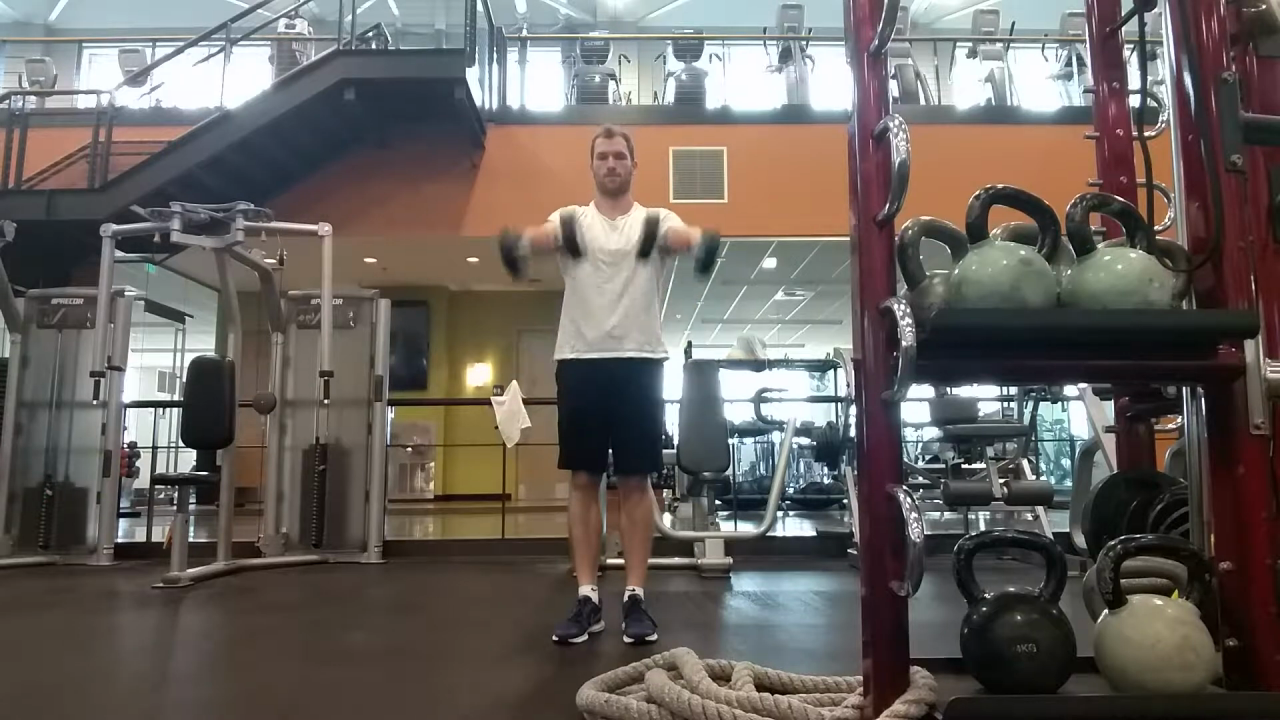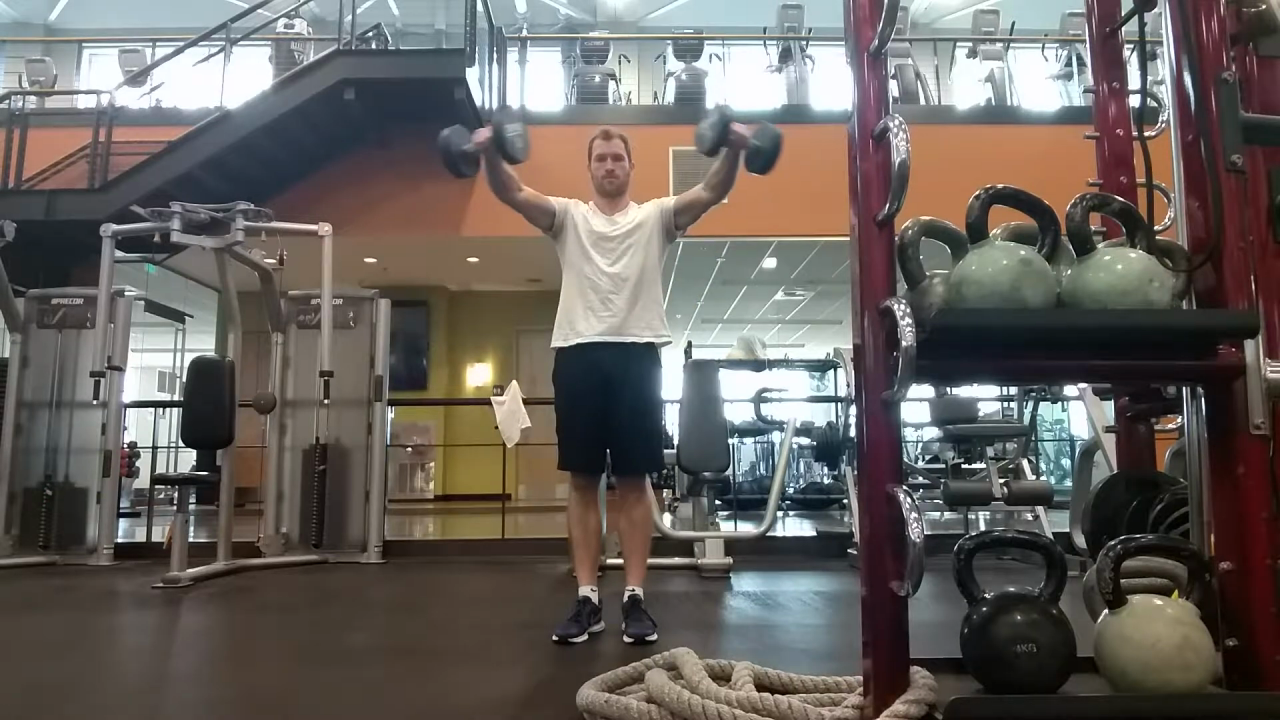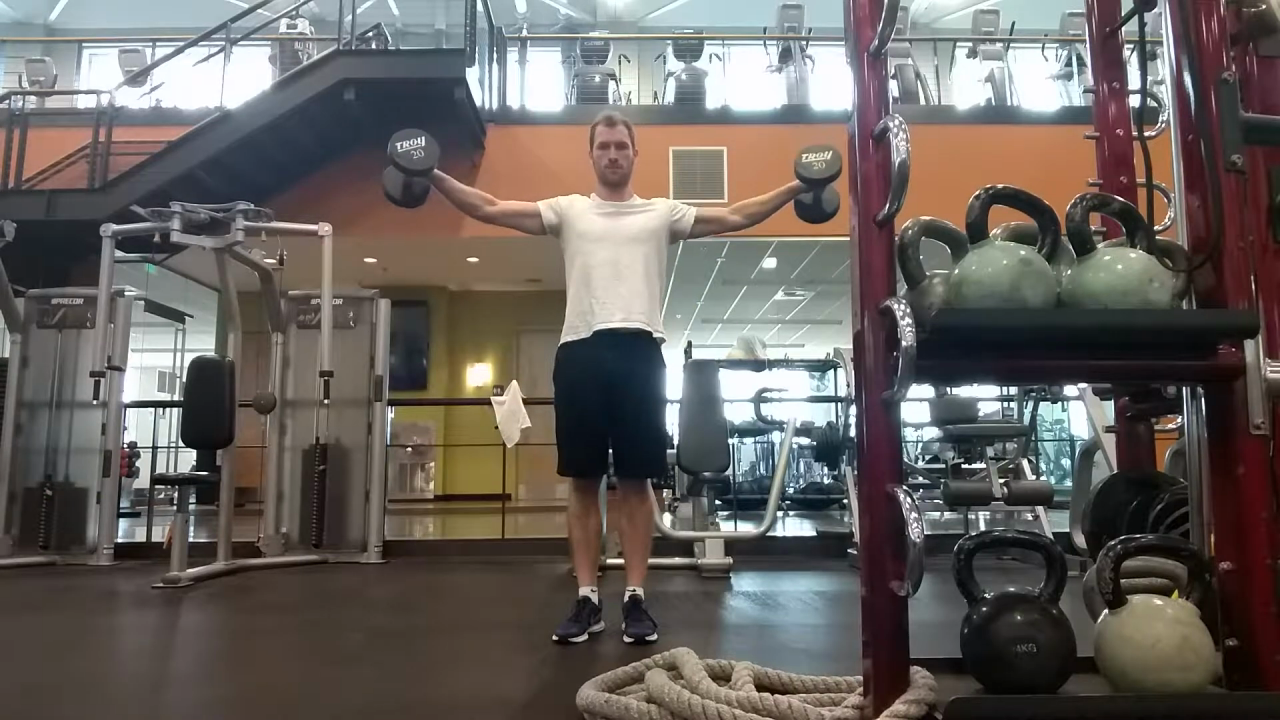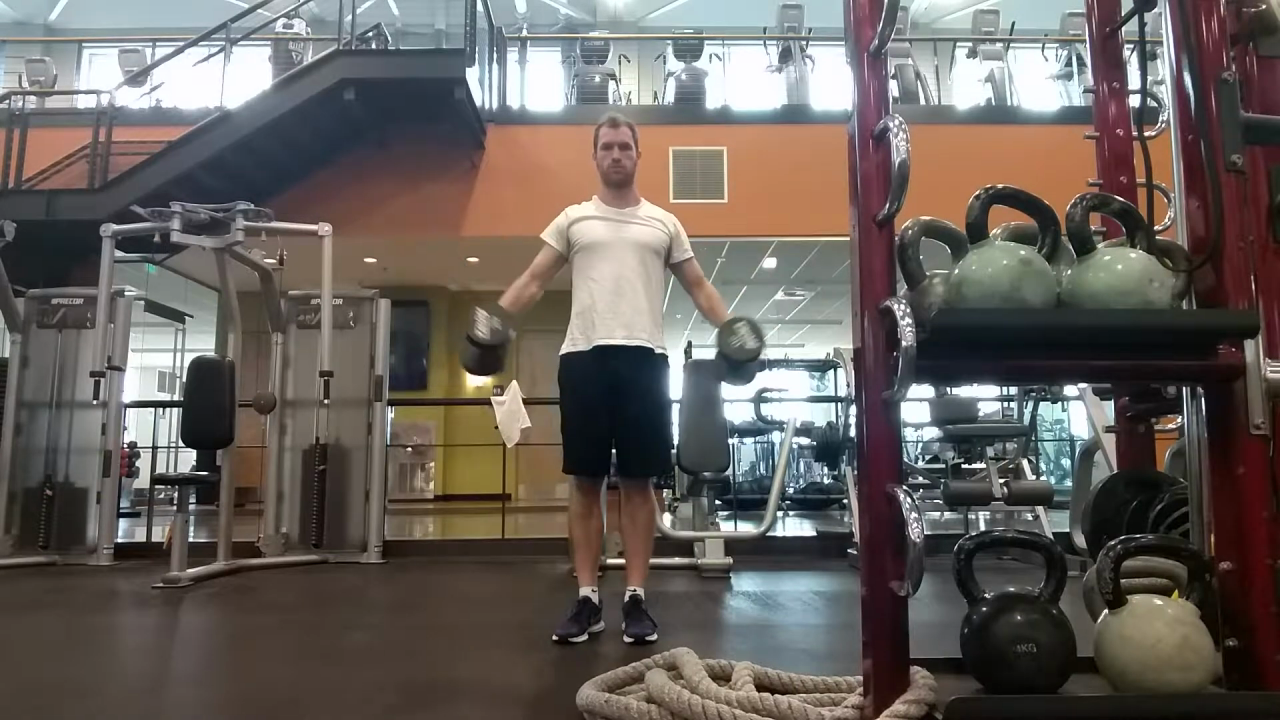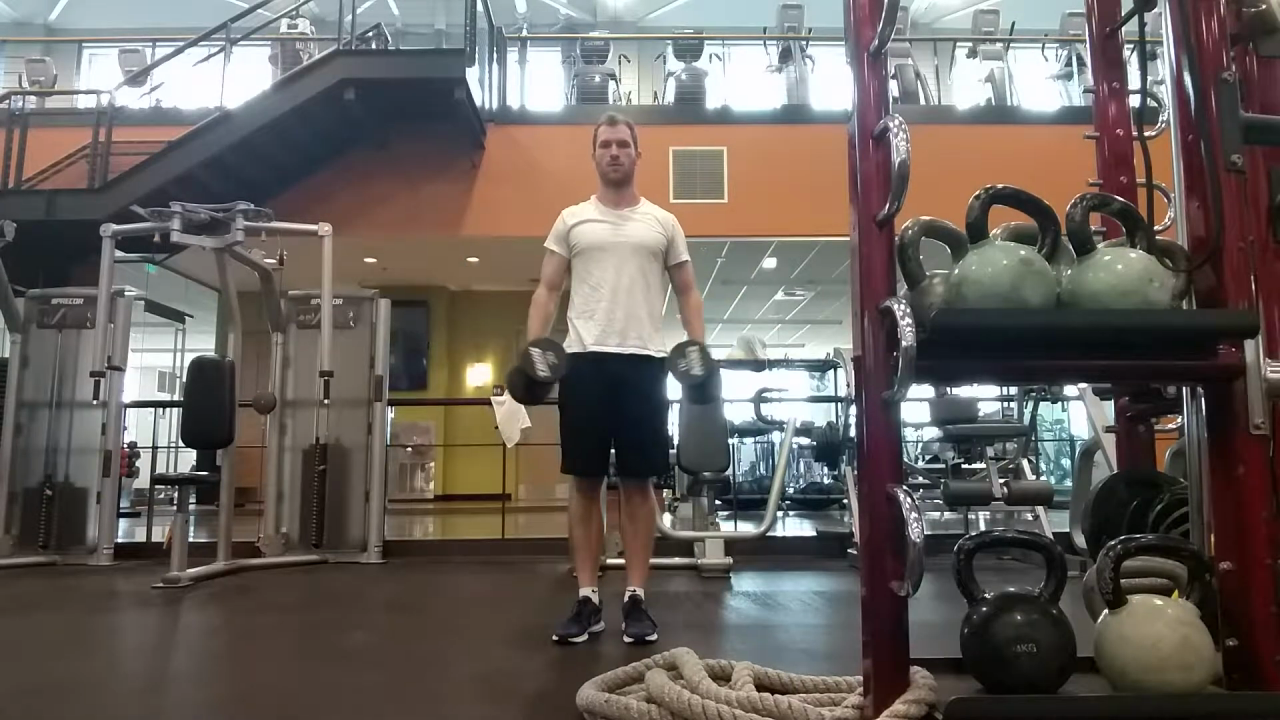
dt=1s
person 1, frame 1
left shoulder: (656, 219)
right shoulder: (572, 219)
left elbow: (685, 237)
right elbow: (542, 235)
left wrist: (688, 238)
right wrist: (535, 237)
left hip: (639, 361)
right hip: (581, 360)
left knee: (635, 481)
right knee: (584, 480)
left ankle: (635, 597)
right ankle: (587, 598)
person 1, frame 2
left shoulder: (656, 216)
right shoulder: (567, 216)
left elbow: (712, 191)
right elbow: (511, 192)
left wrist: (733, 149)
right wrist: (490, 155)
left hip: (636, 355)
right hip: (579, 354)
left knee: (634, 480)
right knee: (582, 480)
left ankle: (634, 597)
right ankle: (587, 598)
person 1, frame 3
left shoulder: (662, 213)
right shoulder: (567, 210)
left elbow: (734, 217)
right elbow: (490, 209)
left wrist: (796, 187)
right wrist: (433, 176)
left hip: (639, 351)
right hip: (580, 352)
left knee: (636, 481)
right knee: (583, 482)
left ankle: (635, 598)
right ankle: (586, 598)
person 1, frame 4
left shoulder: (664, 223)
right shoulder: (573, 219)
left elbow: (699, 286)
right elbow: (533, 280)
left wrist: (731, 327)
right wrist: (494, 316)
left hip: (644, 360)
right hip: (585, 359)
left knee: (638, 482)
right knee: (586, 481)
left ankle: (635, 598)
right ankle: (588, 598)
person 1, frame 5
left shoulder: (664, 223)
right shoulder: (570, 220)
left elbow: (688, 291)
right elbow: (547, 290)
left wrist: (698, 347)
right wrist: (533, 347)
left hip: (643, 363)
right hip: (584, 362)
left knee: (638, 482)
right knee: (585, 482)
left ankle: (635, 598)
right ankle: (587, 599)
